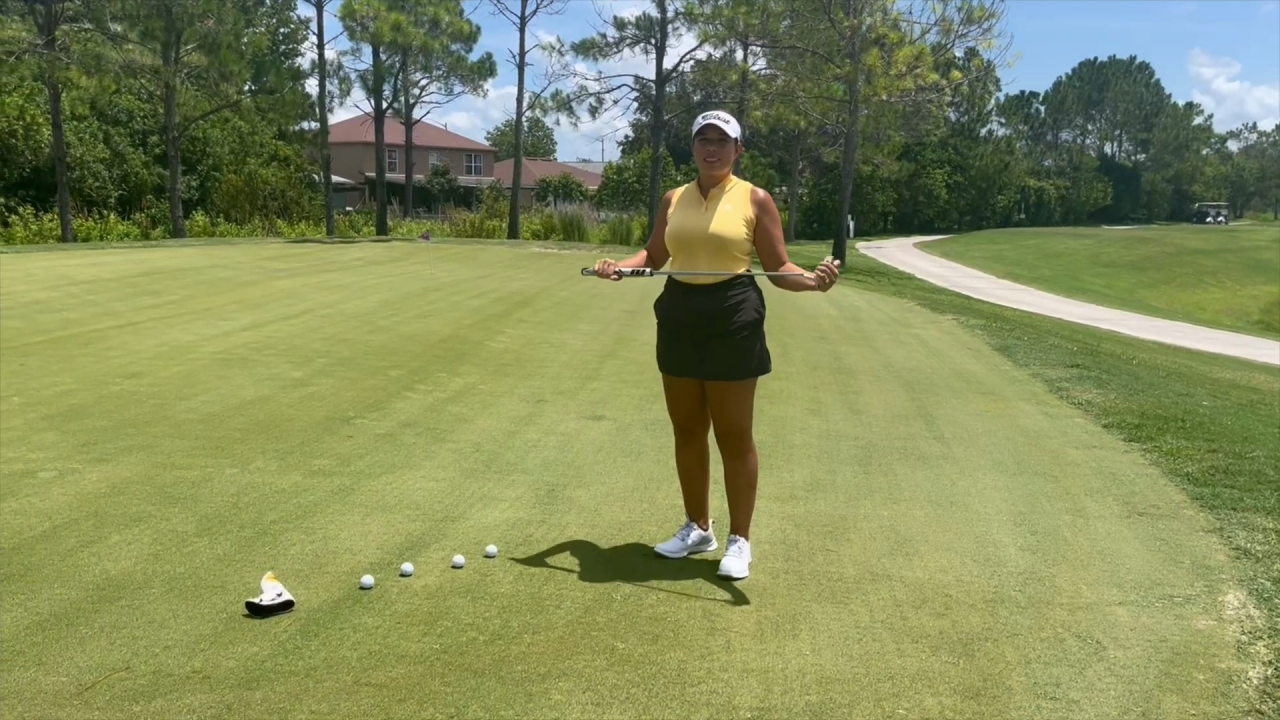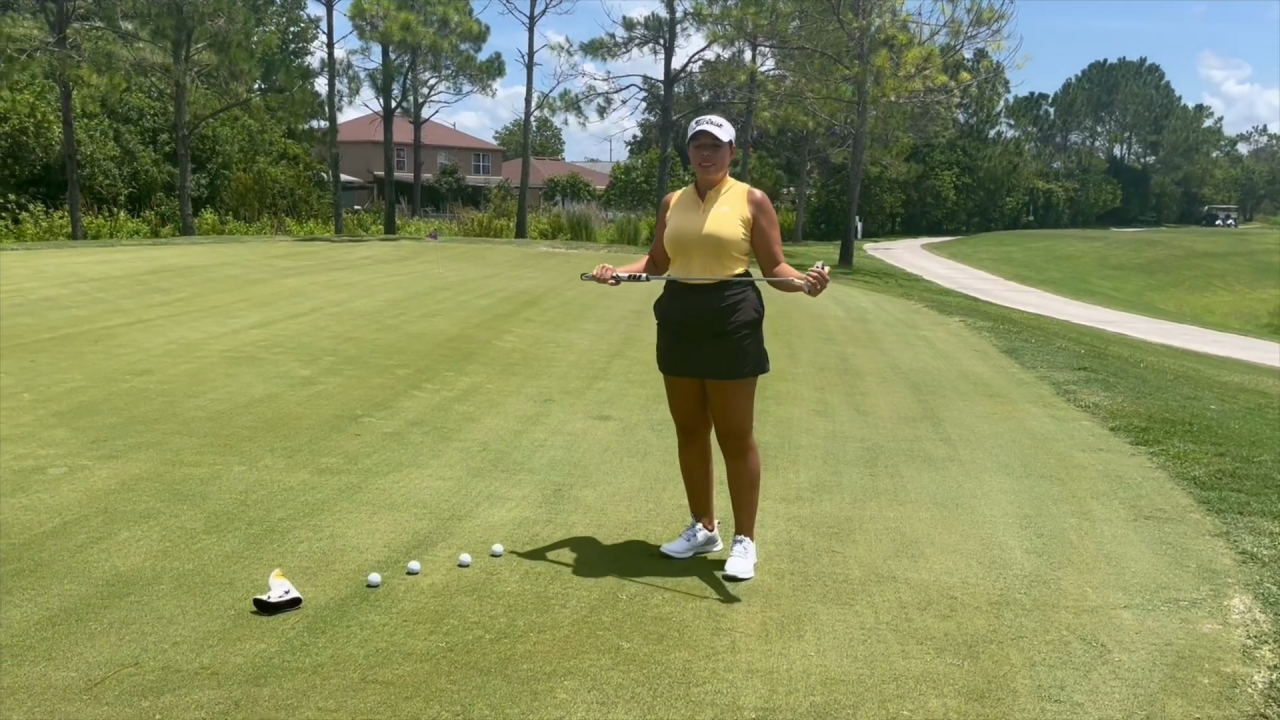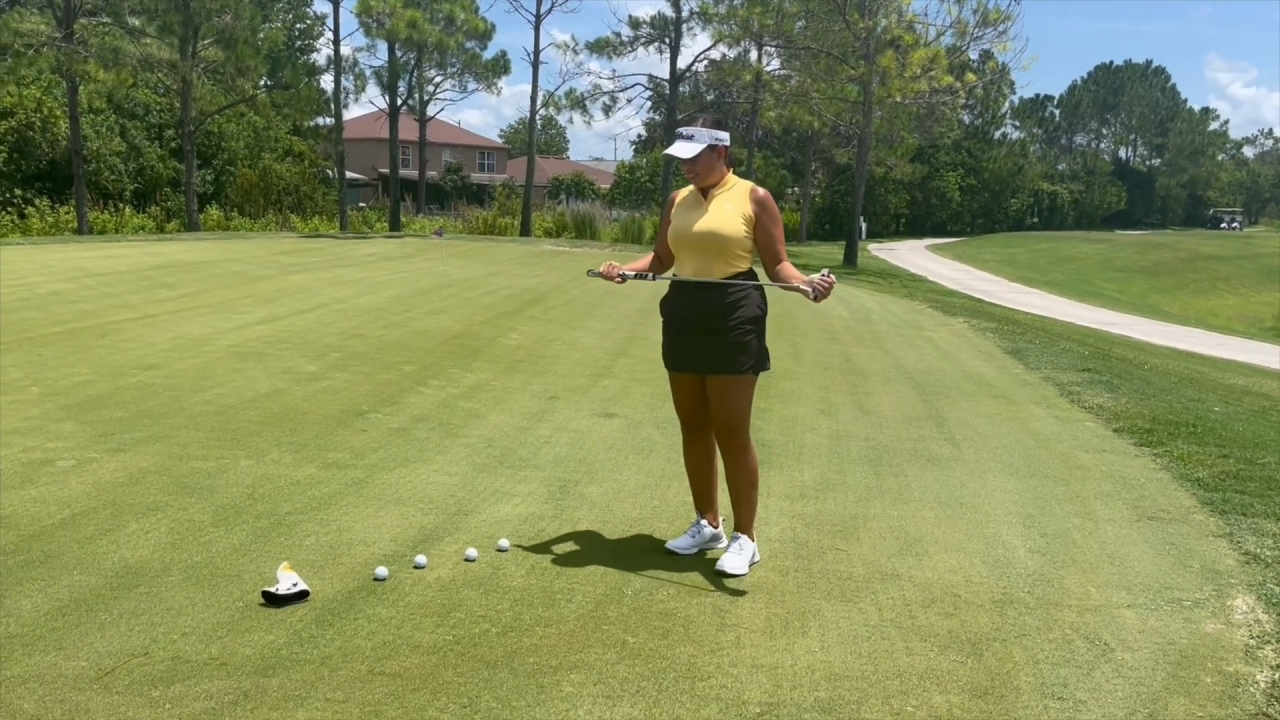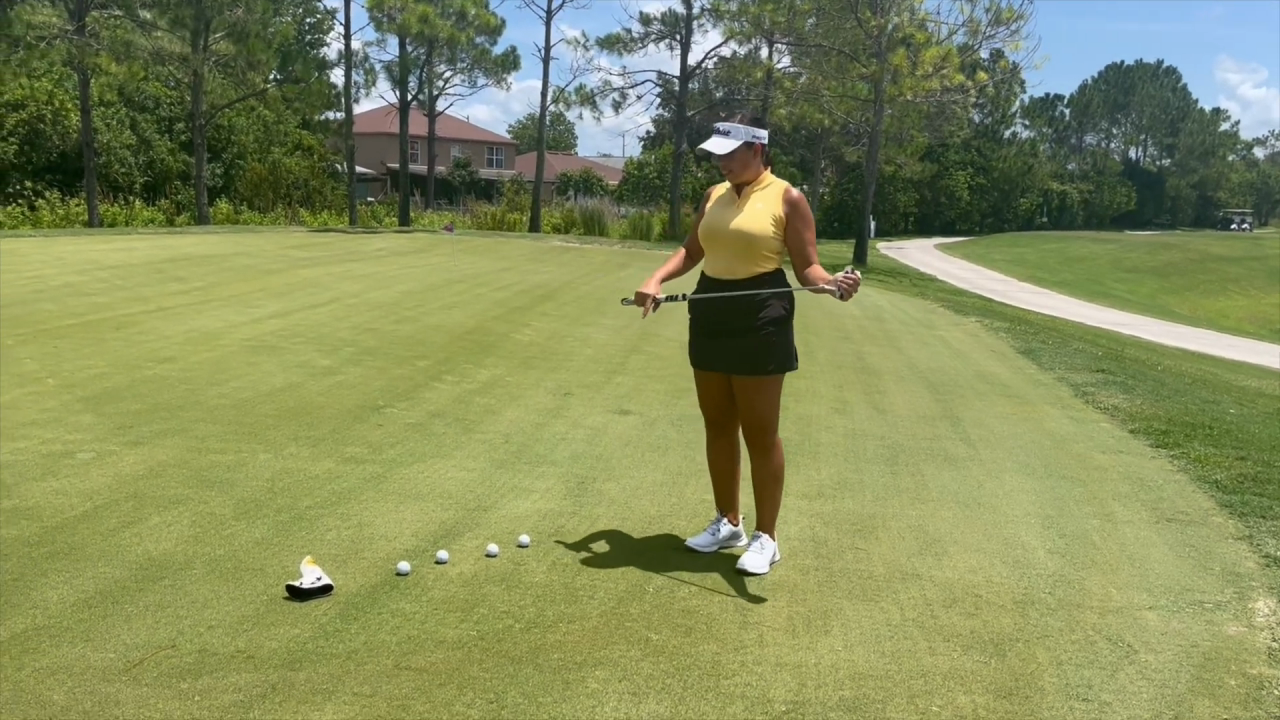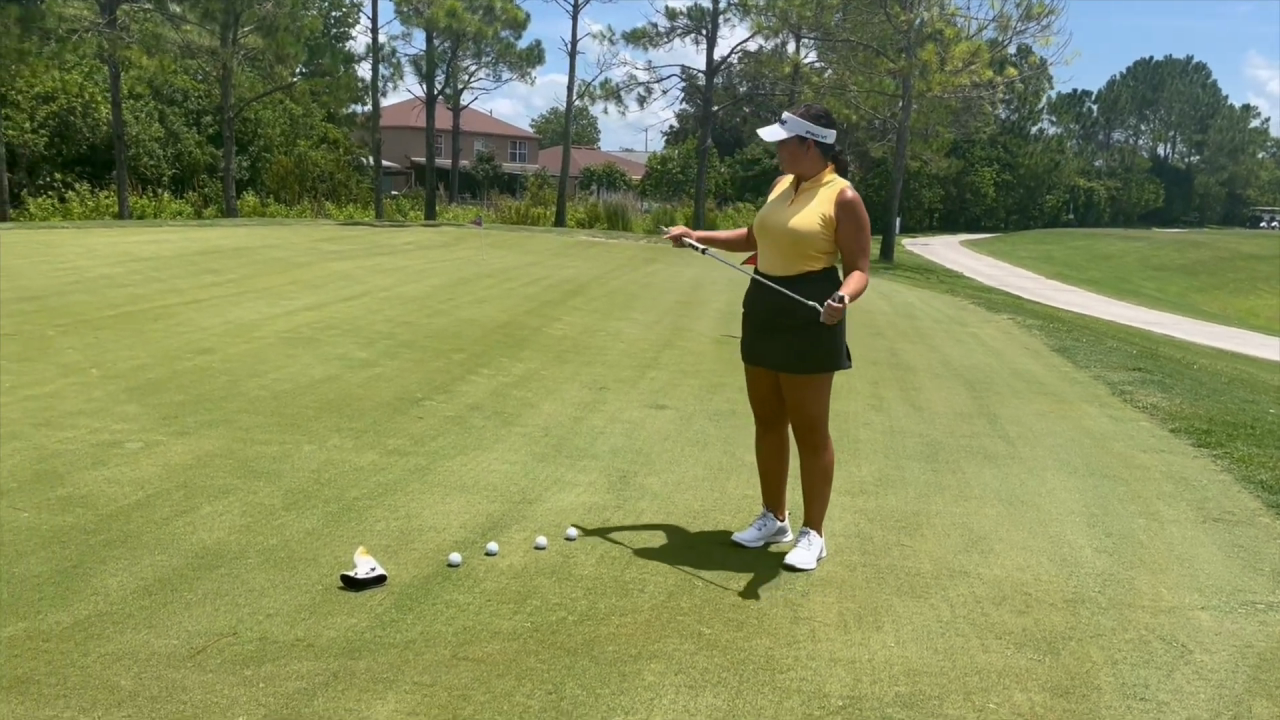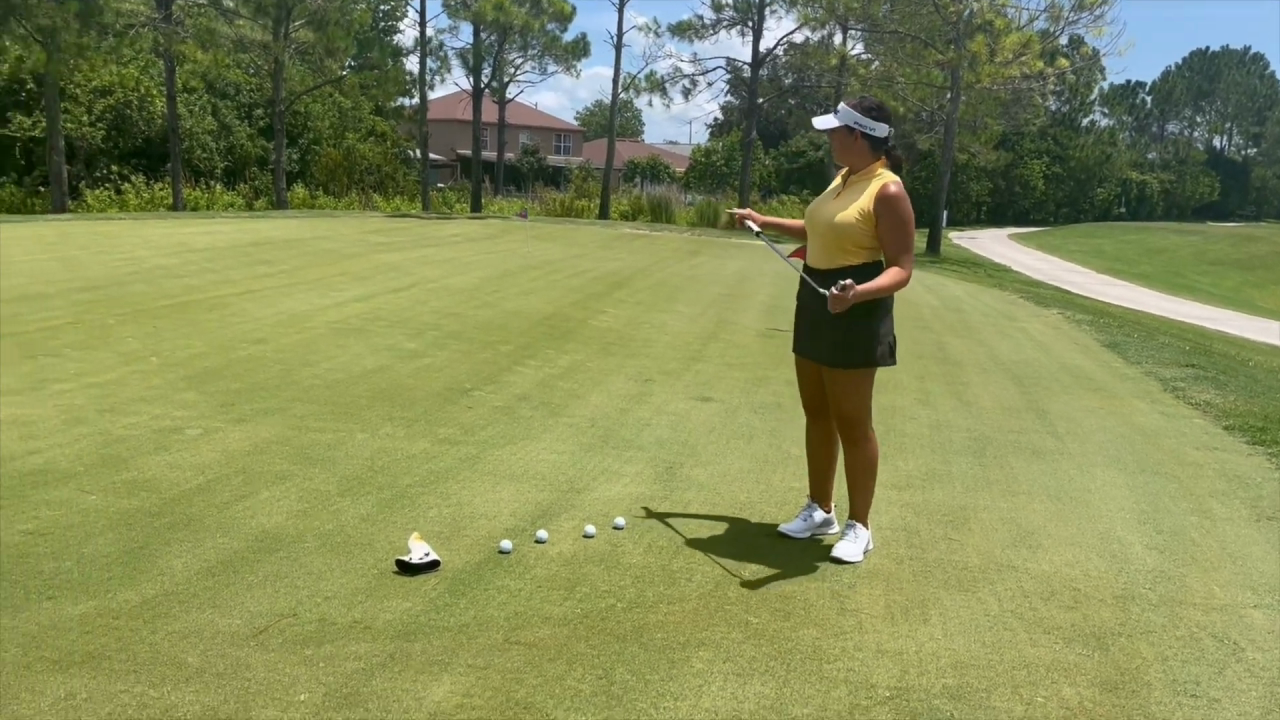
dt=0.5s
person 1, frame 1
left shoulder: (755, 199)
right shoulder: (673, 199)
left elbow: (778, 267)
right elbow: (654, 255)
left wrist: (813, 278)
right wrist: (620, 267)
left hip: (732, 319)
right hip: (678, 318)
left knee: (734, 436)
right knee: (687, 432)
left ankle: (739, 540)
right ankle: (698, 528)
person 1, frame 2
left shoulder: (752, 200)
right shoulder: (672, 202)
left elbow: (774, 267)
right elbow: (656, 262)
left wrist: (802, 281)
right wrist: (617, 272)
left hip: (731, 320)
right hip: (678, 319)
left knee: (735, 437)
right knee: (689, 432)
left ankle: (744, 540)
right ankle: (703, 528)
person 1, frame 3
left shoulder: (754, 197)
right shoulder: (678, 200)
left elbow: (777, 264)
right elbow: (661, 258)
left wrist: (807, 283)
right wrist: (623, 269)
left hip: (734, 318)
right hip: (683, 317)
left knee: (732, 434)
right knee: (693, 428)
left ankle: (744, 537)
right ankle: (707, 523)
person 1, frame 4
left shoulder: (787, 197)
right shoulder: (714, 195)
left elbow: (806, 266)
right elbow: (692, 250)
left wrist: (831, 283)
right wrist: (656, 279)
left hip: (760, 318)
right hip: (709, 314)
left knee: (760, 432)
right knee: (717, 426)
left ankle: (766, 537)
right ankle: (727, 522)
person 1, frame 5
left shoulder: (843, 198)
right shoulder: (781, 185)
left elbow: (858, 268)
right elbow: (755, 238)
left wrist: (845, 297)
right wrist: (695, 236)
left hip: (807, 318)
right hip: (762, 310)
left knee: (810, 430)
right knee: (767, 422)
left ankle: (813, 533)
right ankle: (774, 518)
person 1, frame 6
left shoulder: (887, 191)
right shoulder: (844, 178)
left elbow: (901, 268)
left wrist: (856, 293)
right wrist: (765, 222)
left hip: (854, 314)
right hip: (816, 304)
left knee: (852, 422)
right knee: (817, 413)
left ankle: (858, 526)
right ankle: (819, 509)
